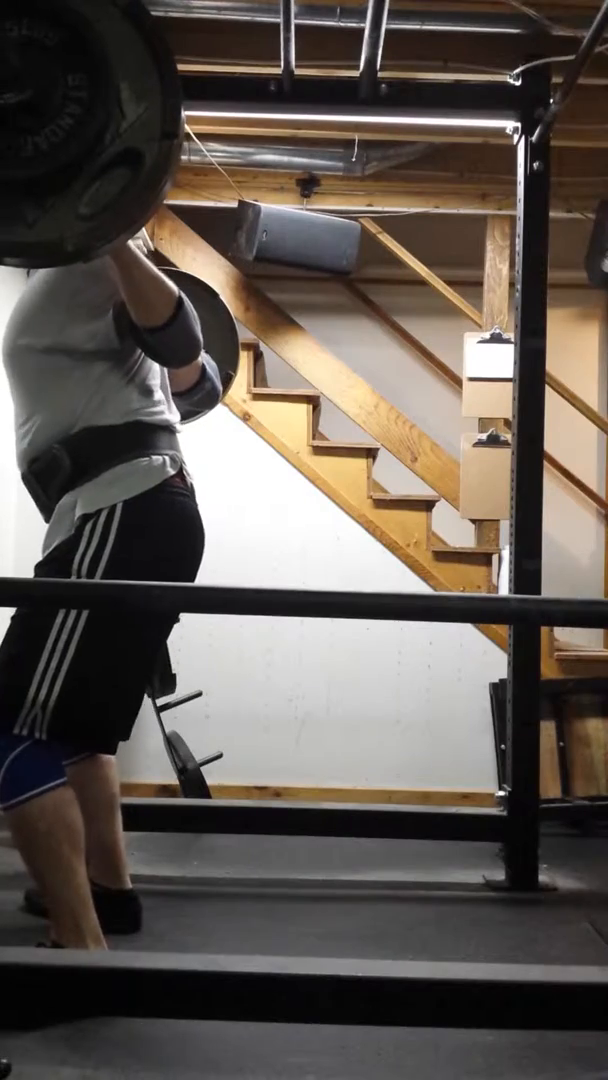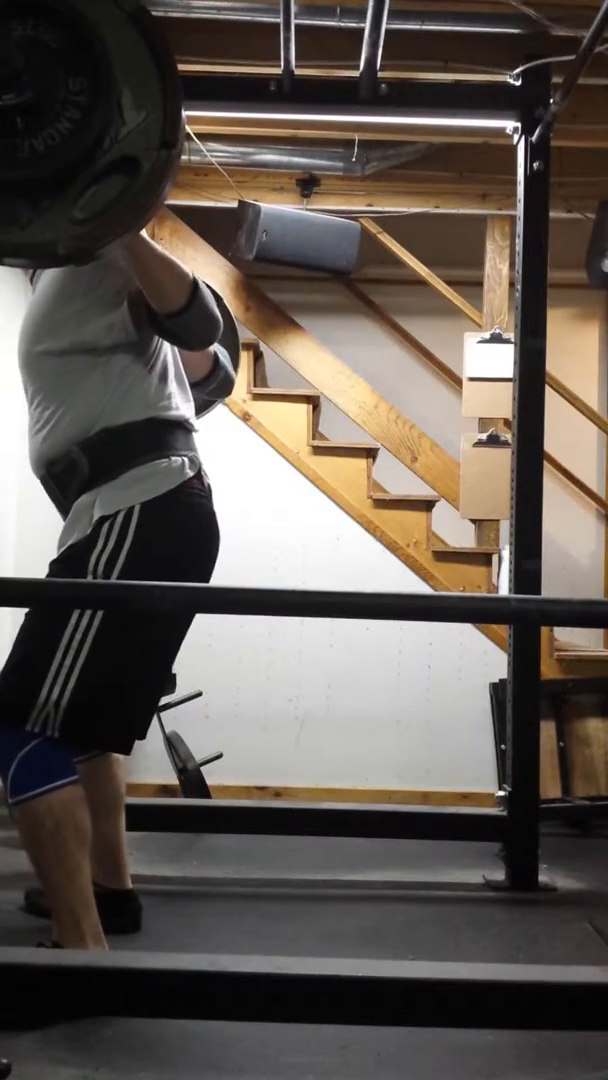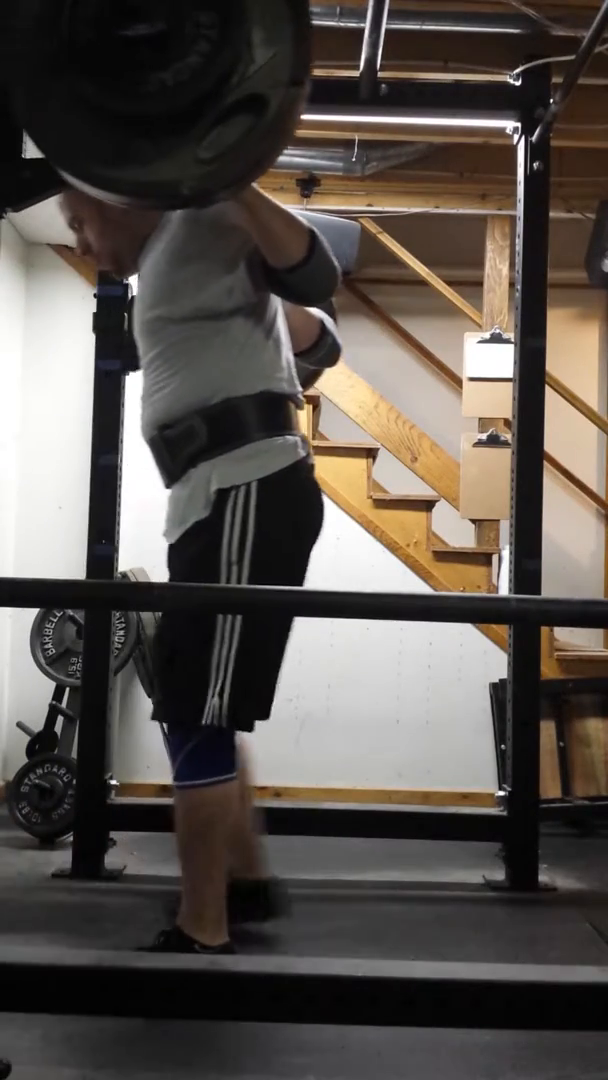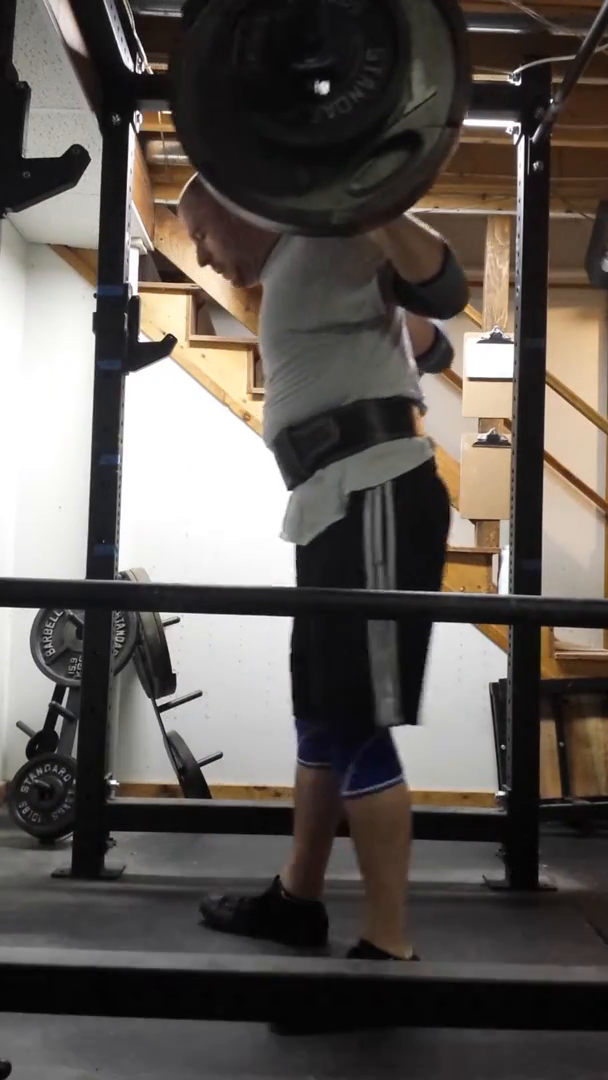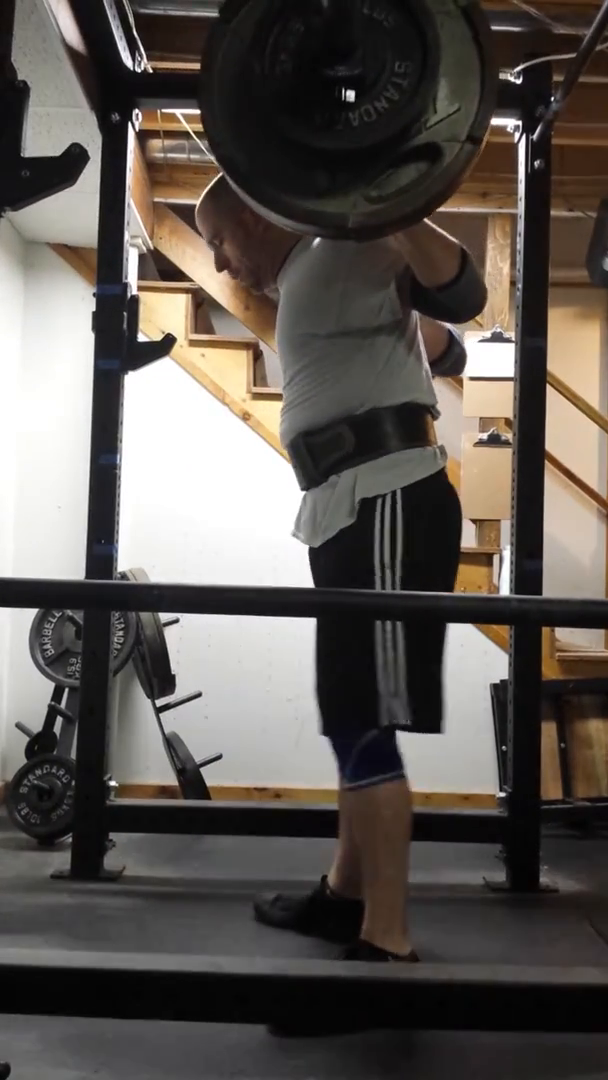
dt=1s
person 1, frame 1
left shoulder: (78, 264)
right shoulder: (82, 277)
left elbow: (176, 337)
right elbow: (195, 379)
left hip: (124, 519)
right hip: (137, 519)
right knee: (63, 718)
left ankle: (81, 949)
right ankle: (108, 889)
person 1, frame 2
left shoulder: (88, 259)
right shoulder: (76, 273)
left elbow: (196, 321)
right elbow: (210, 368)
left hip: (140, 518)
right hip: (145, 519)
right knee: (72, 716)
left ankle: (81, 948)
right ankle: (108, 888)
person 1, frame 3
left shoulder: (195, 228)
right shoulder: (181, 259)
left elbow: (313, 274)
right elbow: (314, 336)
left hip: (247, 494)
right hip: (224, 499)
left knee: (198, 717)
right knee: (196, 709)
left ankle: (203, 938)
right ankle: (245, 877)
person 1, frame 4
left shoulder: (323, 244)
right shoulder: (299, 274)
left elbow: (442, 288)
right elbow: (428, 341)
right wrist: (399, 316)
left hip: (376, 499)
right hip: (337, 508)
left knee: (355, 723)
right knee: (324, 717)
left ankle: (389, 947)
right ankle: (297, 896)
person 1, frame 5
left shoulder: (341, 248)
right shoulder: (315, 282)
left elbow: (459, 294)
right elbow: (443, 347)
right wrist: (420, 336)
left hip: (388, 504)
right hip: (350, 511)
left knee: (361, 722)
right knee: (350, 715)
left ankle: (386, 943)
right ankle: (346, 893)
